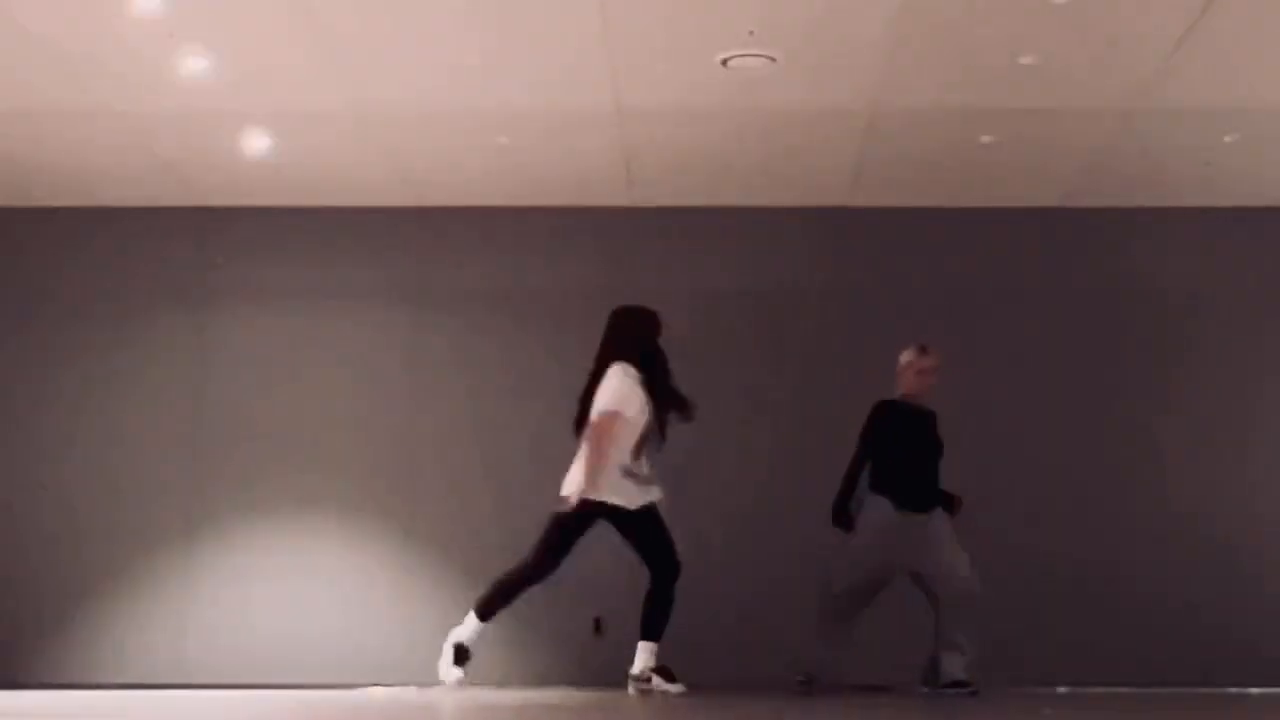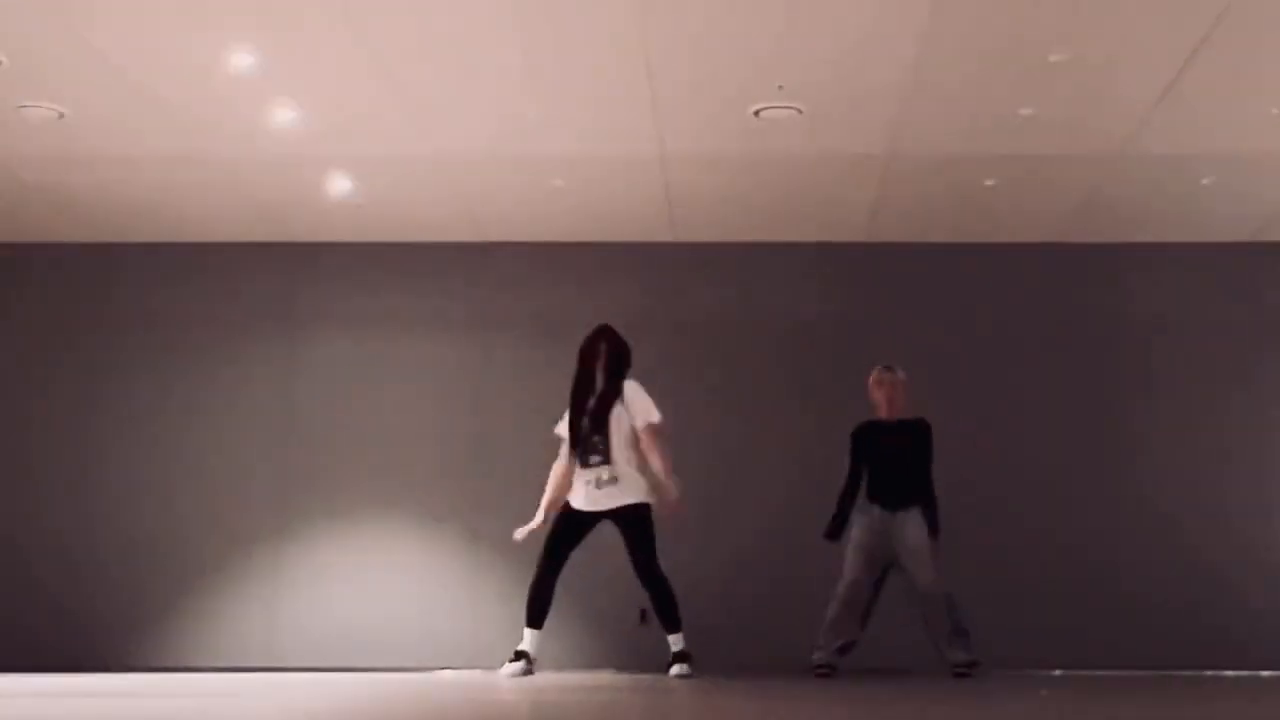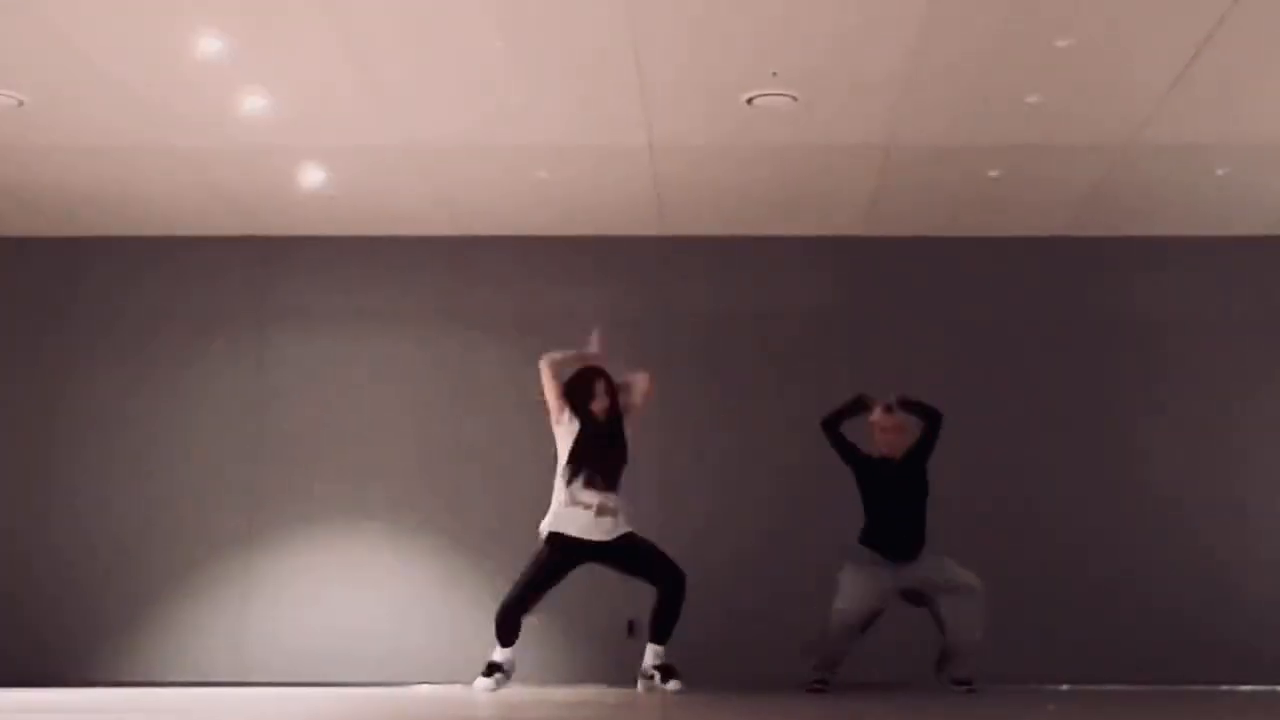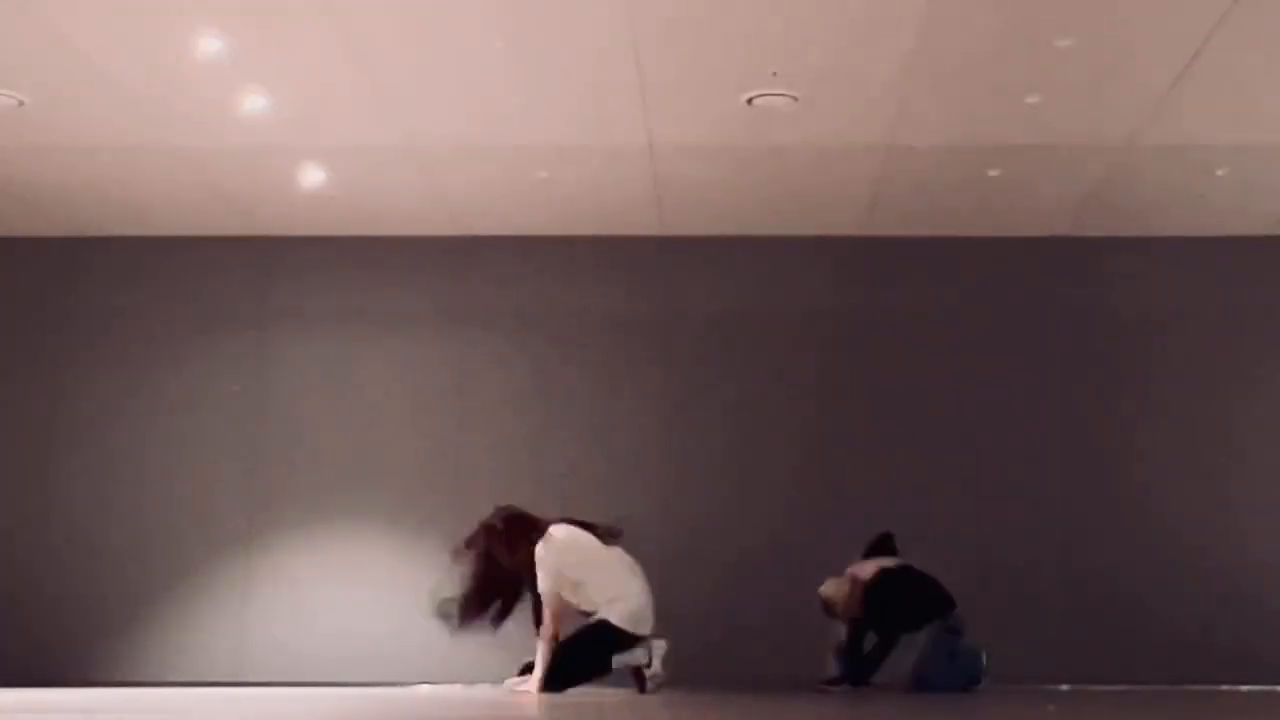
dt=1s
person 1, frame 1
left shoulder: (643, 382)
right shoulder: (625, 376)
right elbow: (598, 431)
right wrist: (584, 488)
left hip: (633, 496)
right hip: (594, 492)
left knee: (667, 569)
right knee: (538, 567)
left ankle: (645, 668)
right ankle: (463, 637)
person 1, frame 2
left shoulder: (629, 391)
right shoulder: (578, 400)
left elbow: (649, 440)
right elbow: (565, 460)
left wrist: (665, 482)
right wrist: (541, 513)
left hip: (628, 498)
right hip: (581, 500)
left knee: (648, 570)
right knee: (547, 564)
left ankle: (679, 650)
right ankle: (528, 651)
person 1, frame 3
left shoulder: (615, 427)
right shoulder: (566, 423)
left elbow: (642, 383)
right elbow: (548, 365)
left wrist: (604, 375)
right wrist: (582, 358)
left hip: (613, 533)
right hip: (566, 532)
left knee: (673, 579)
right knee: (518, 602)
left ankle: (652, 666)
right ankle: (501, 660)
person 1, frame 4
left shoulder: (546, 551)
right shoulder: (553, 534)
left elbow: (551, 621)
left wrist: (537, 677)
left hip: (627, 616)
right hip: (619, 602)
left knee: (549, 680)
right knee: (540, 590)
left ankle: (642, 655)
person 2, frame 1
left shoulder: (931, 420)
right shoulder: (886, 411)
right elbow: (861, 458)
left wrist: (945, 498)
right wrist: (842, 503)
left hip: (927, 517)
right hip: (885, 512)
left knee: (959, 589)
right knee: (853, 590)
left ankle: (948, 670)
person 2, frame 2
left shoulder: (919, 429)
right shoulder: (865, 432)
left elbow: (925, 478)
right elbow: (853, 478)
left wrist: (933, 521)
right wrist: (839, 519)
left hip: (911, 515)
right hip: (872, 515)
left knee: (931, 585)
right knee: (852, 585)
left ankle: (961, 654)
right ankle: (826, 654)
person 2, frame 3
left shoulder: (916, 459)
right shoulder: (866, 465)
left elbow: (934, 419)
right elbow: (829, 426)
left wrist: (909, 402)
right wrist: (856, 407)
left hip: (916, 560)
right hip: (874, 559)
left knee: (968, 589)
right knee: (846, 615)
left ankle: (956, 670)
right ankle: (821, 673)
person 2, frame 4
left shoulder: (881, 586)
left elbow: (888, 640)
left hip: (940, 623)
left knee: (923, 679)
left ankle: (970, 660)
right ankle: (851, 672)
